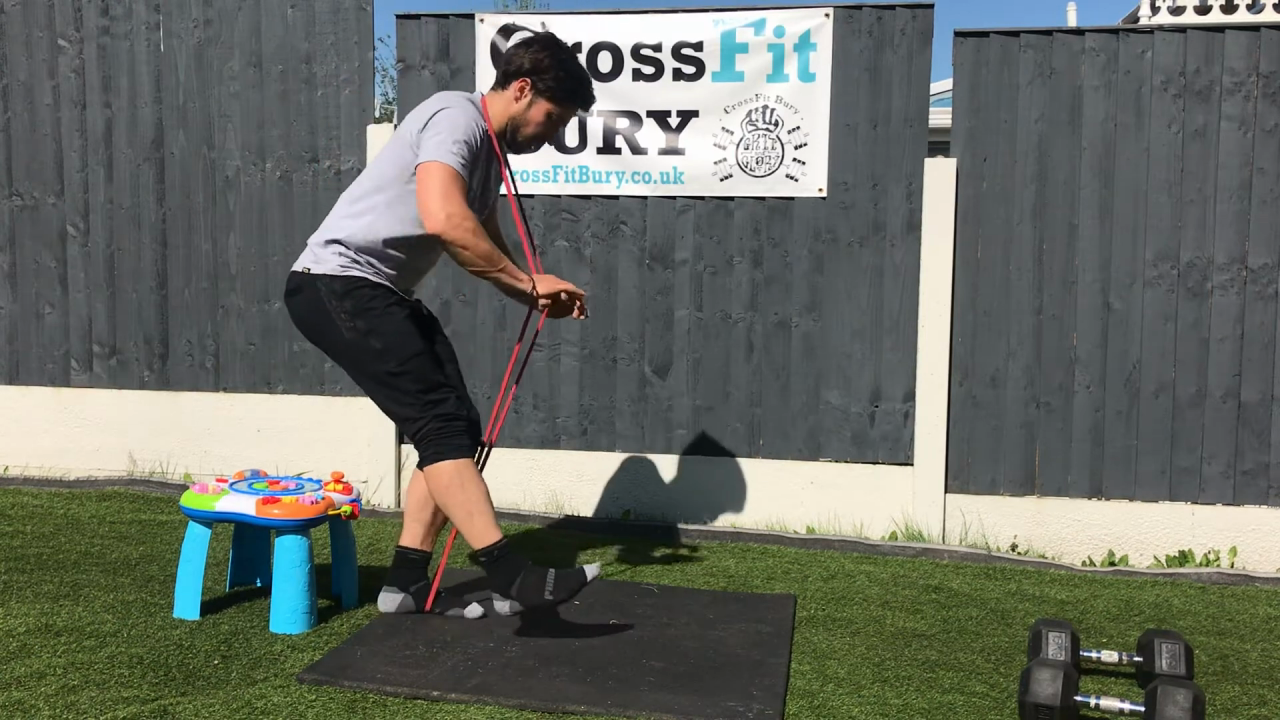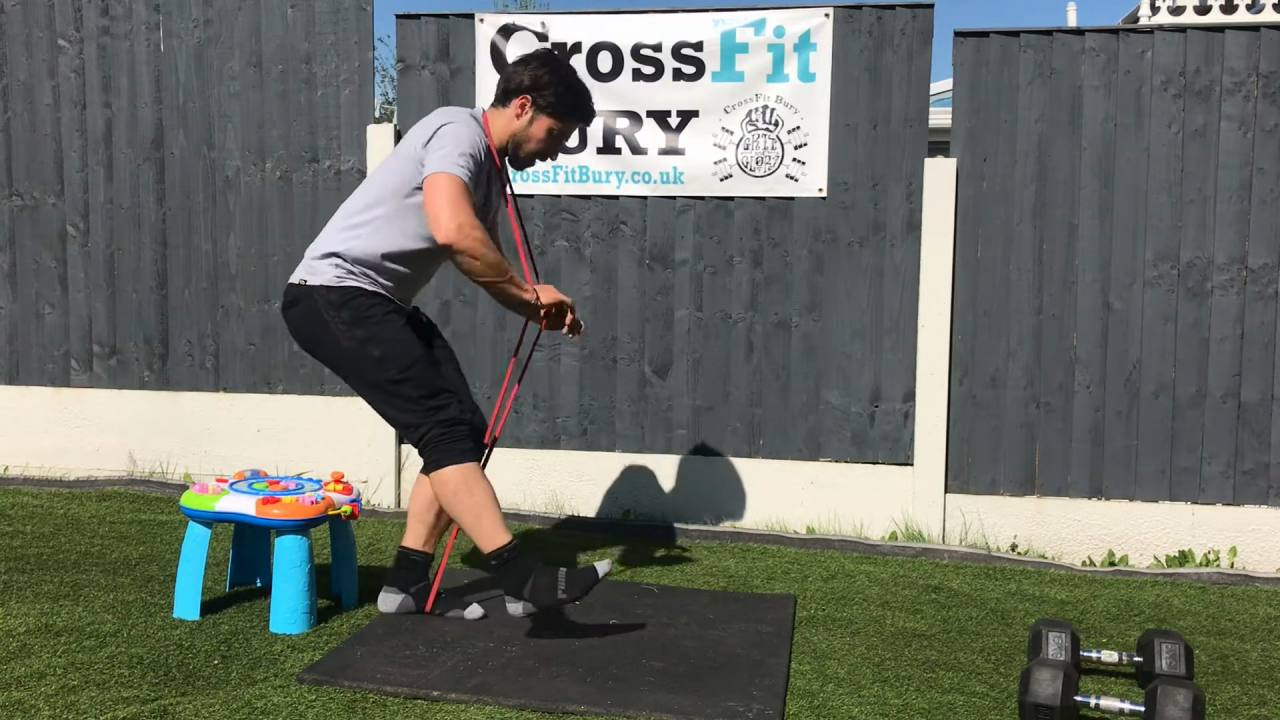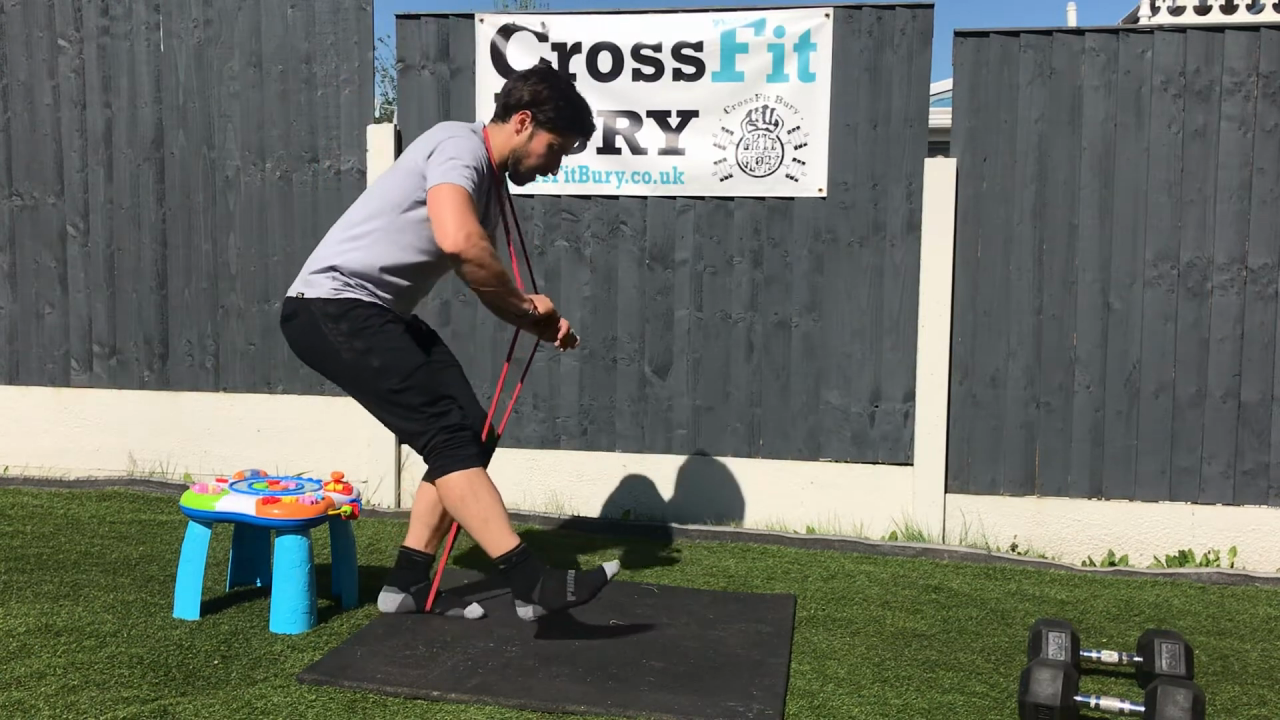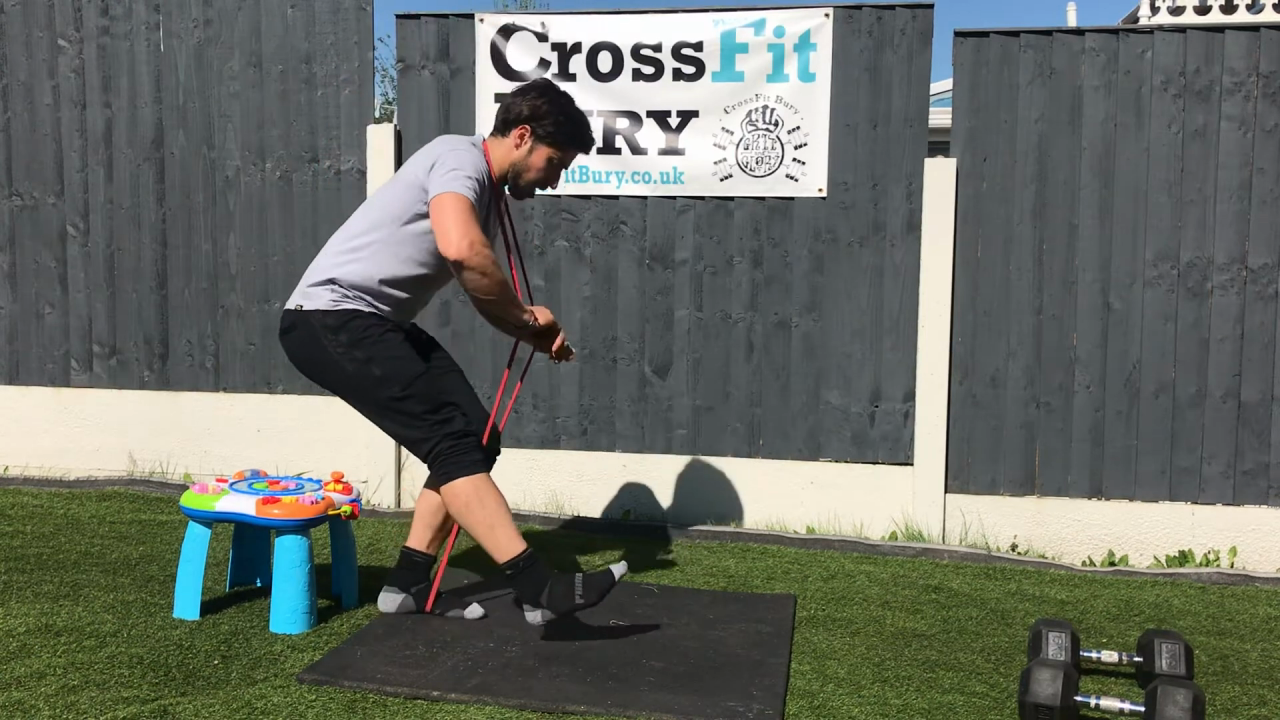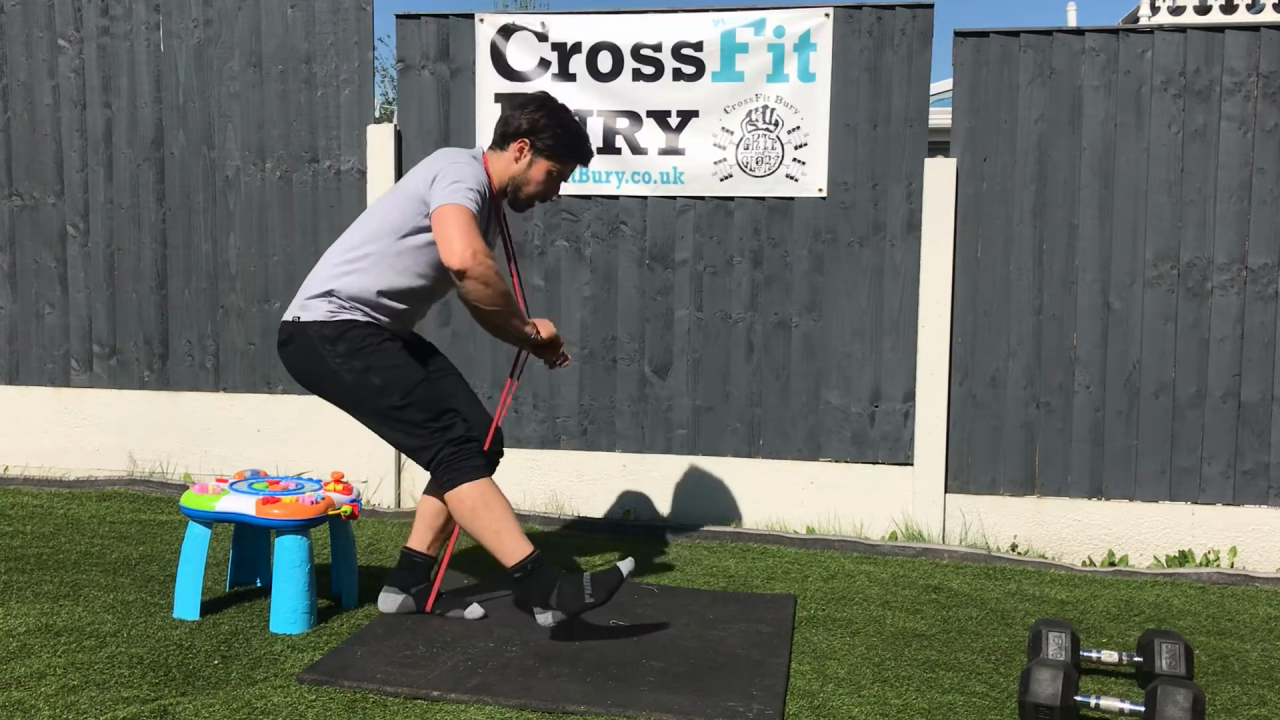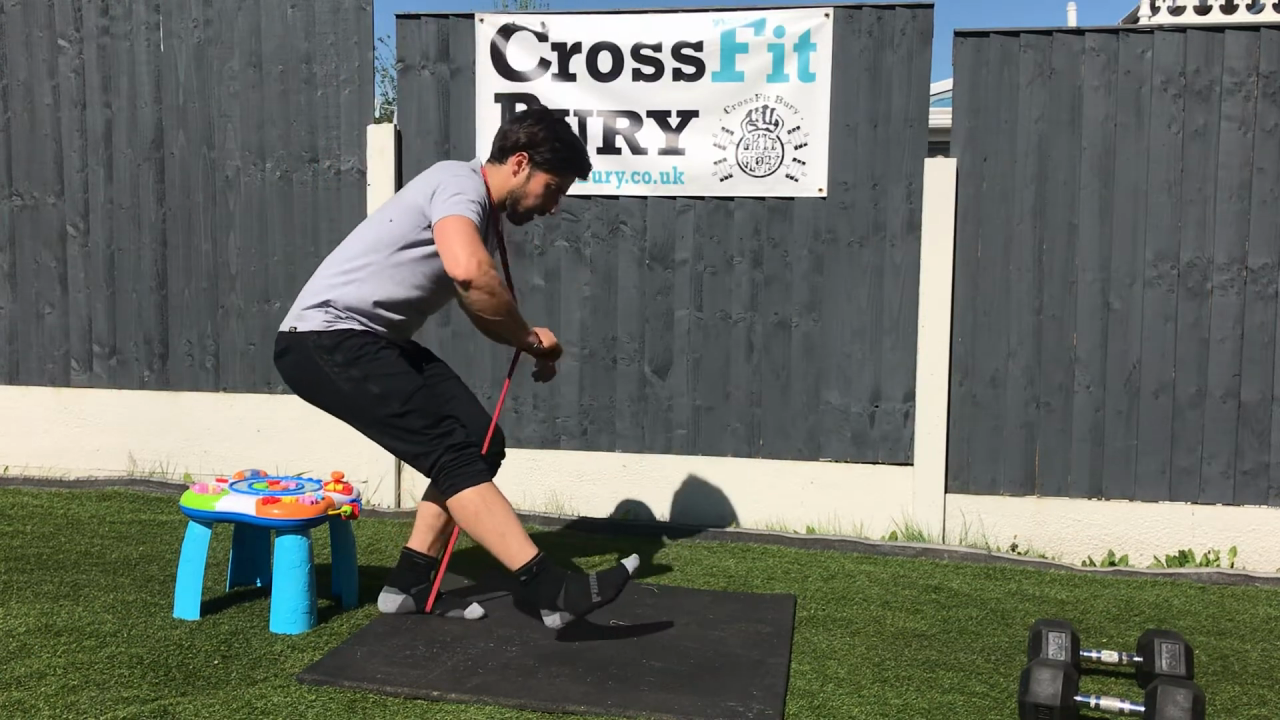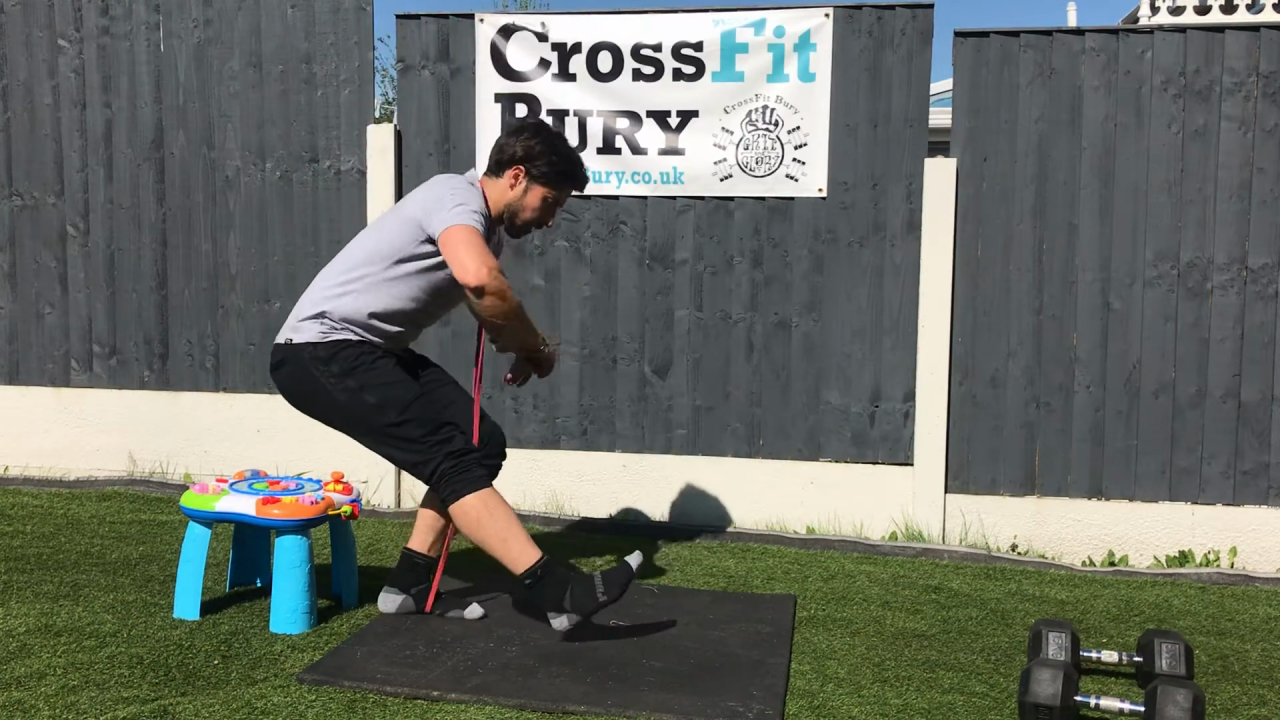
dt=0.1s
person 1, frame 1
left shoulder: (488, 154)
right shoulder: (456, 117)
left elbow: (487, 248)
right elbow: (444, 222)
left wrist: (541, 293)
right wrist: (528, 282)
left hip: (384, 294)
right hip: (335, 284)
left knee: (455, 426)
right knee: (440, 423)
left ankle: (408, 581)
right ankle: (513, 577)
person 1, frame 2
left shoulder: (489, 166)
right shoulder: (459, 132)
left elbow: (486, 262)
right elbow: (452, 232)
left wrist: (540, 307)
right wrist: (530, 292)
left hip: (383, 301)
right hip: (334, 295)
left knee: (463, 430)
right knee: (444, 428)
left ankle: (408, 581)
right ankle: (523, 579)
person 1, frame 3
left shoulder: (488, 182)
right shoulder: (459, 146)
left elbow: (483, 275)
right elbow: (458, 243)
left wrist: (537, 321)
right wrist: (525, 304)
left hip: (379, 313)
right hip: (330, 308)
left knee: (469, 433)
right knee: (449, 434)
left ankle: (408, 581)
right ankle: (531, 581)
person 1, frame 4
left shoulder: (487, 192)
right shoulder: (460, 159)
left elbow: (482, 288)
right elbow: (460, 251)
left wrist: (533, 332)
right wrist: (525, 315)
left hip: (379, 321)
right hip: (330, 319)
left knee: (475, 438)
right knee: (452, 441)
left ankle: (409, 582)
right ankle: (537, 585)
person 1, frame 5
left shoulder: (487, 204)
right shoulder: (460, 171)
left elbow: (480, 296)
right elbow: (465, 262)
left wrist: (528, 336)
right wrist: (526, 329)
left hip: (376, 332)
right hip: (326, 331)
left knee: (477, 439)
right knee: (454, 445)
left ankle: (410, 582)
right ankle: (544, 587)
person 1, frame 6
left shoulder: (485, 213)
right shoulder: (460, 183)
left elbow: (481, 305)
right elbow: (469, 273)
left wrist: (527, 343)
right wrist: (528, 337)
left hip: (376, 340)
right hip: (324, 341)
left knee: (479, 442)
right knee: (453, 451)
left ankle: (410, 583)
right ankle: (549, 588)
person 1, frame 7
left shoulder: (482, 223)
right shoulder: (456, 196)
left elbow: (487, 305)
right elbow: (480, 281)
left wrist: (523, 347)
right wrist: (532, 346)
left hip: (369, 350)
right hip: (318, 354)
left knee: (481, 443)
right knee: (451, 456)
left ankle: (410, 584)
right ankle: (558, 590)
